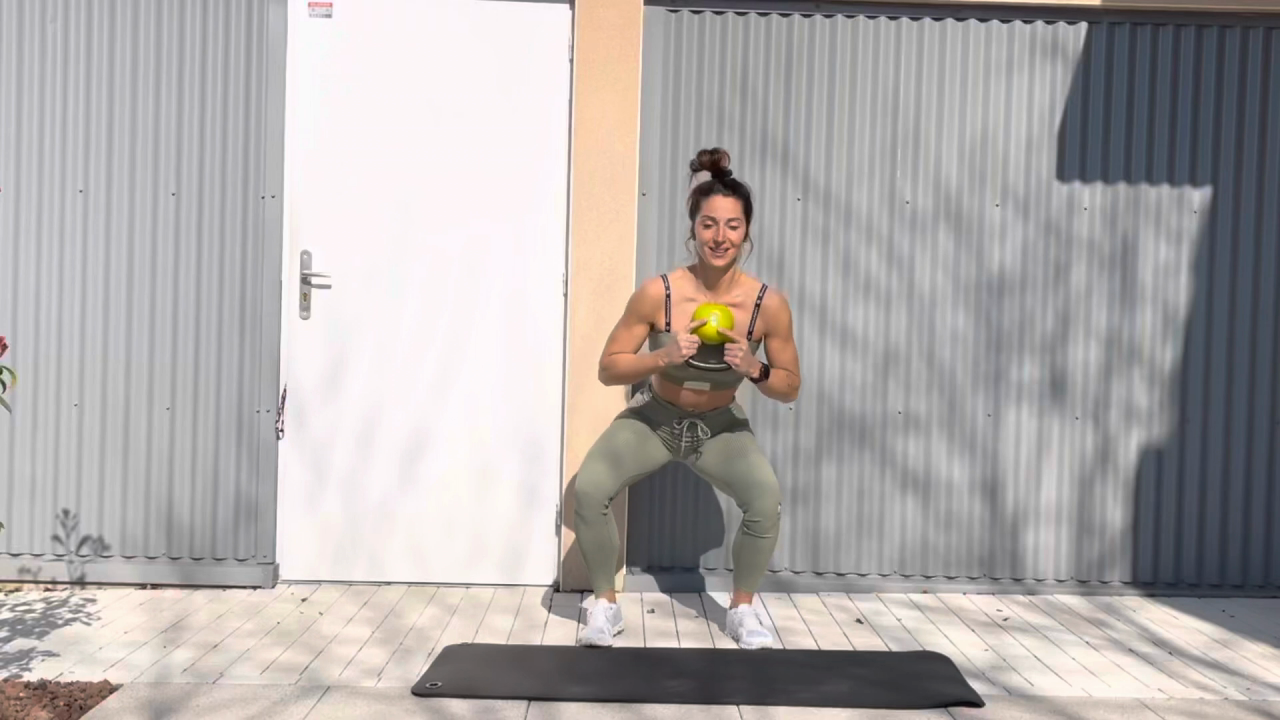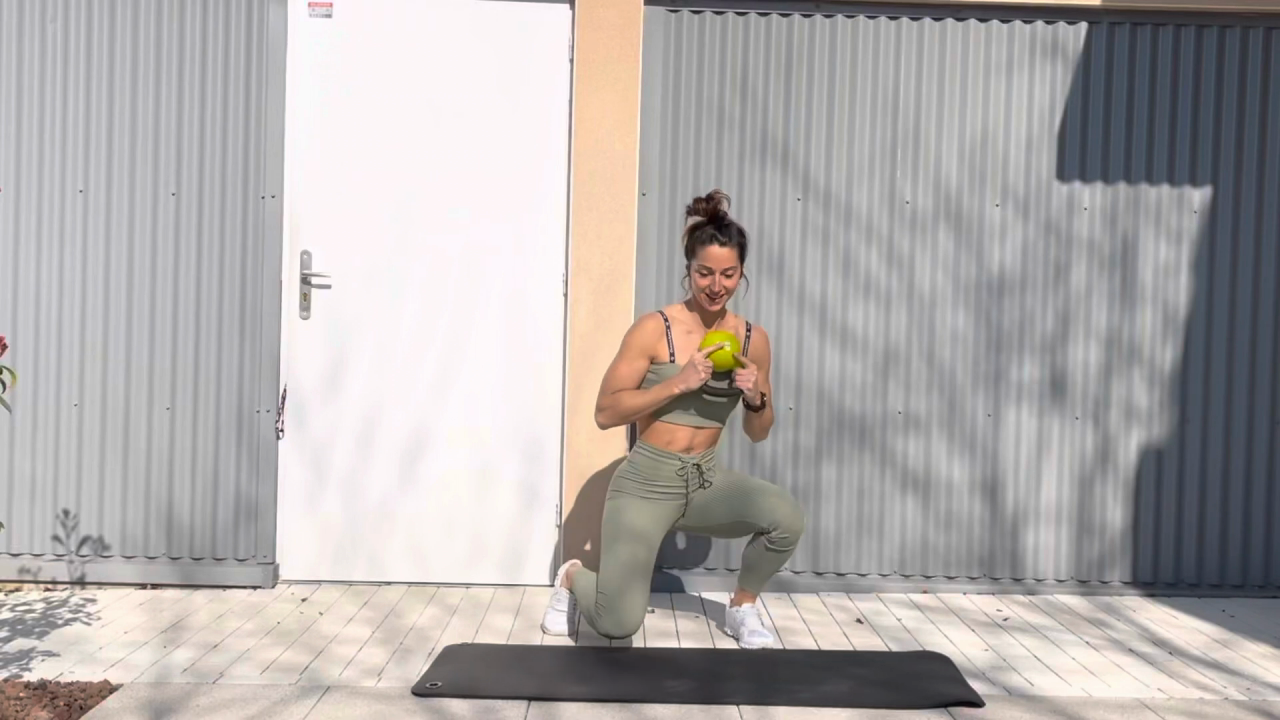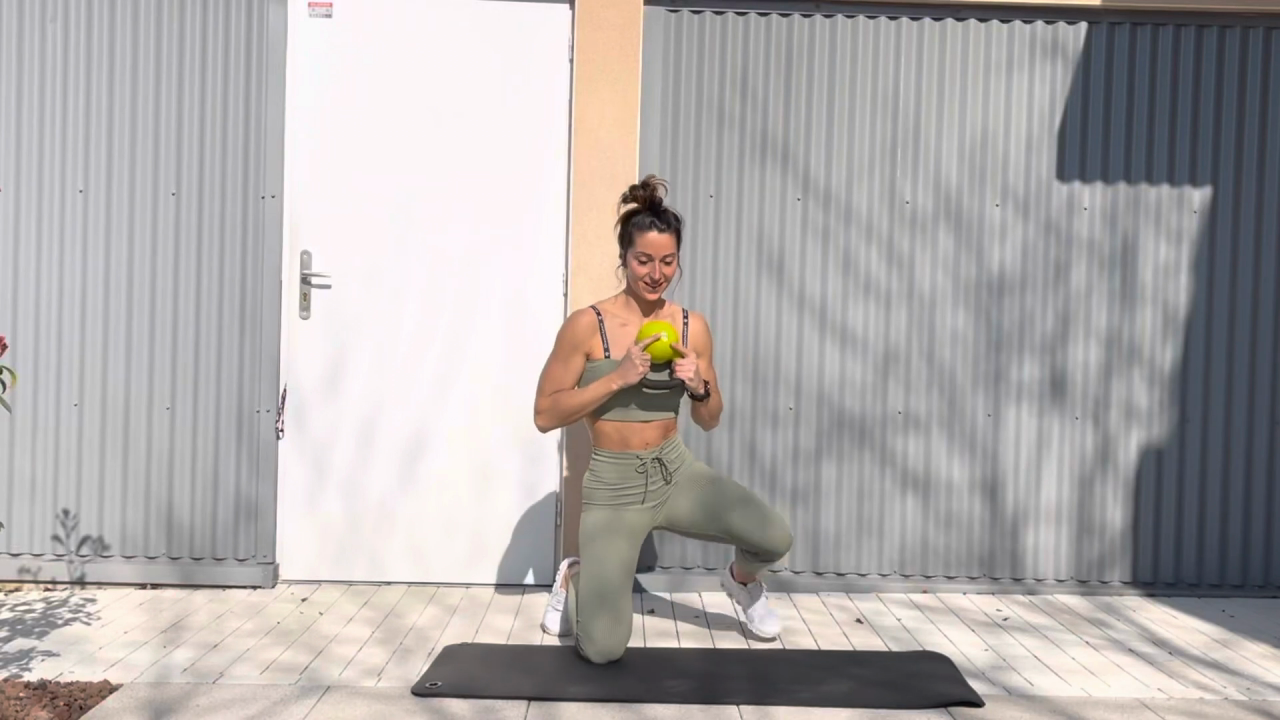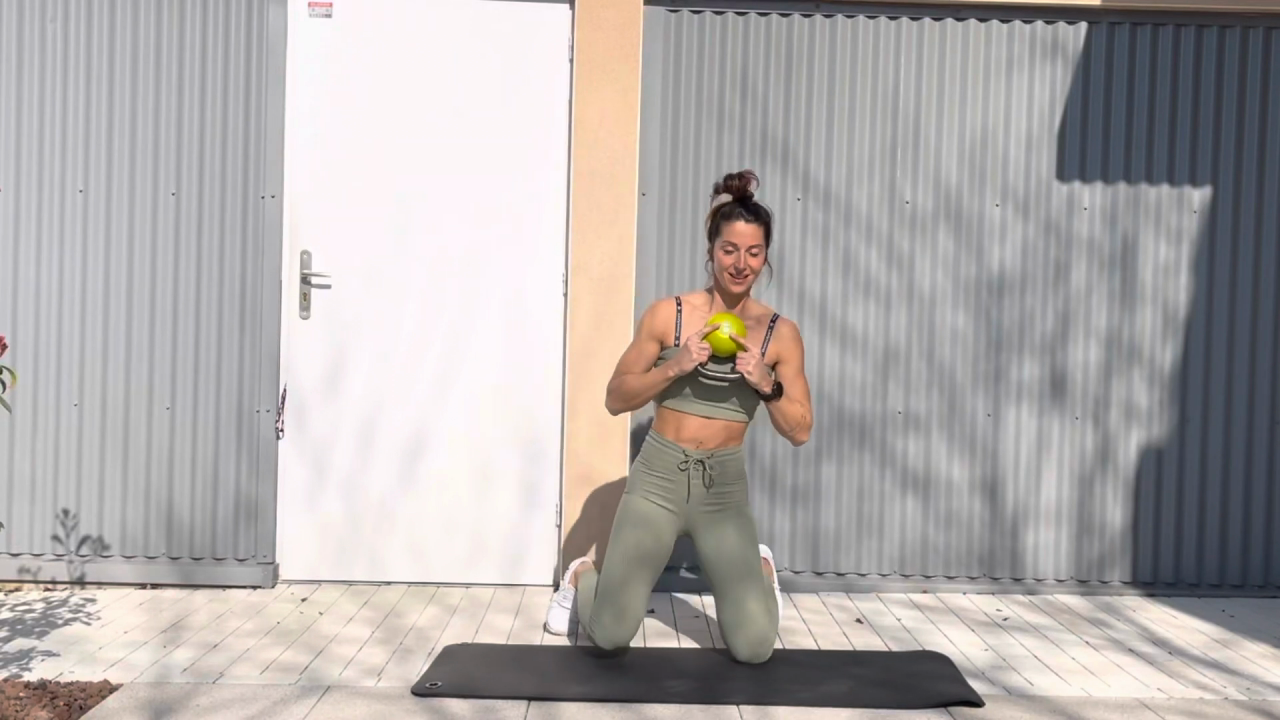
dt=0.5s
person 1, frame 1
left shoulder: (768, 304)
right shoulder: (656, 293)
left elbow: (790, 387)
right elbow: (608, 369)
left wrist: (754, 369)
right wrist: (663, 357)
left hip: (720, 426)
right hip: (653, 417)
left knee: (765, 501)
right knee: (589, 489)
left ankle: (742, 608)
right ankle: (605, 602)
person 1, frame 2
left shoulder: (753, 340)
right shoulder: (653, 330)
left elbow: (759, 432)
right elbow: (605, 413)
left wrist: (757, 397)
right wrist: (677, 383)
left hip: (706, 480)
right hip: (643, 483)
left knee: (787, 517)
right knee: (619, 623)
left ankle: (741, 607)
right ankle: (574, 579)
person 1, frame 3
left shoulder: (693, 327)
right shoulder: (586, 325)
left elbow: (709, 420)
right elbow: (545, 414)
left wrist: (699, 387)
right wrist: (617, 378)
left hip: (678, 474)
right hip: (613, 489)
left knee: (775, 536)
right knee: (602, 649)
left ankle: (742, 581)
right ankle: (574, 579)
person 1, frame 4
left shoulder: (781, 332)
right shoulder: (667, 314)
left elbow: (800, 431)
right elbow: (616, 399)
left wrist: (768, 384)
right wrist: (675, 367)
left hip: (724, 488)
right hip: (658, 476)
left knee: (754, 648)
right knee: (610, 635)
left ankle: (759, 569)
right ankle: (584, 579)
